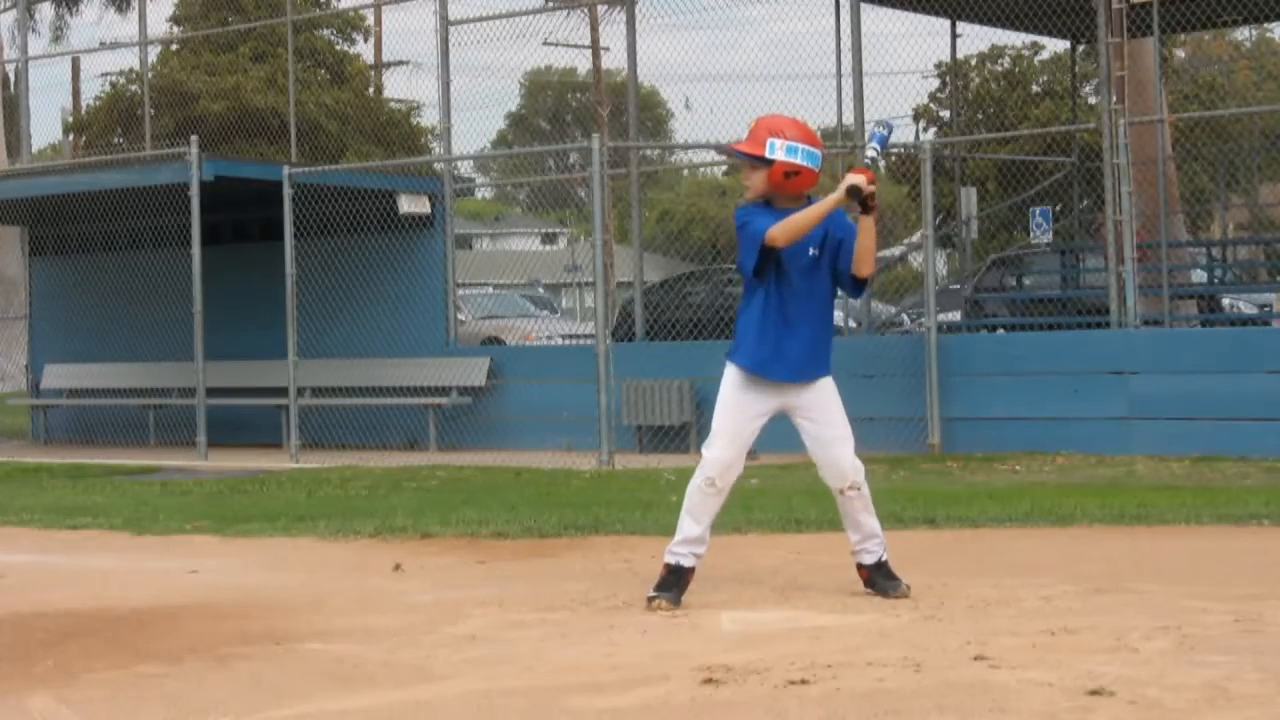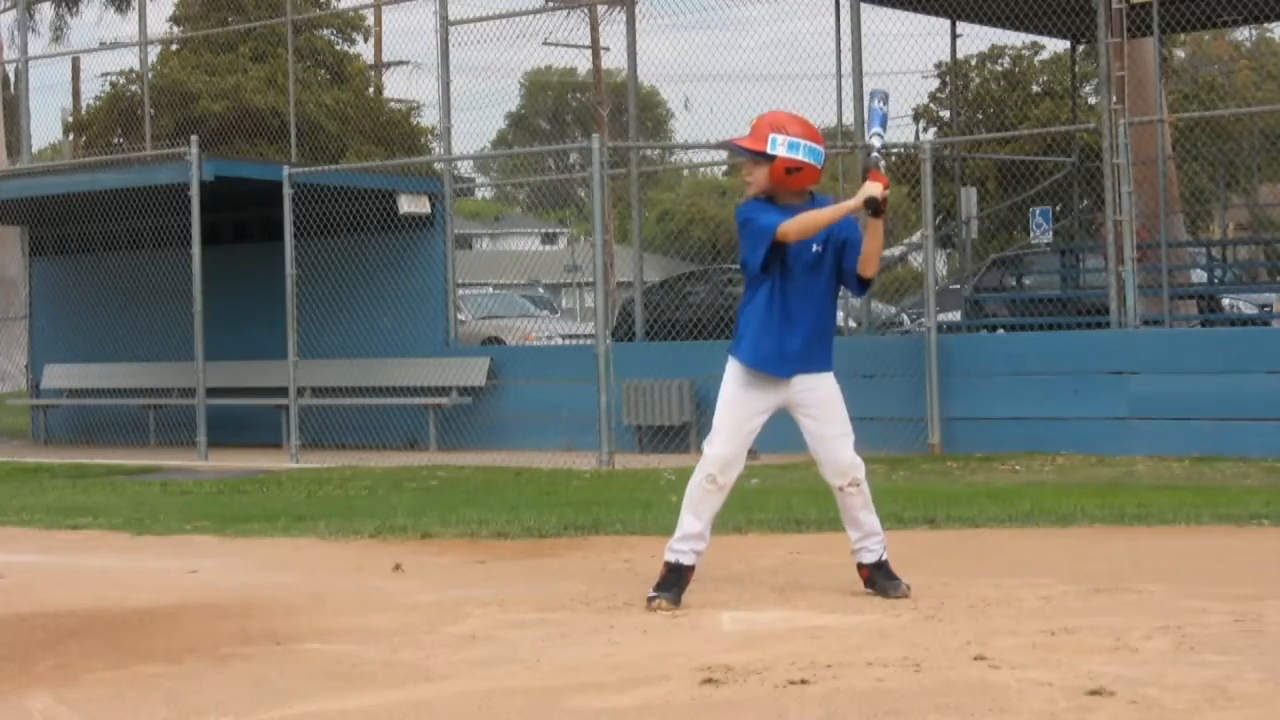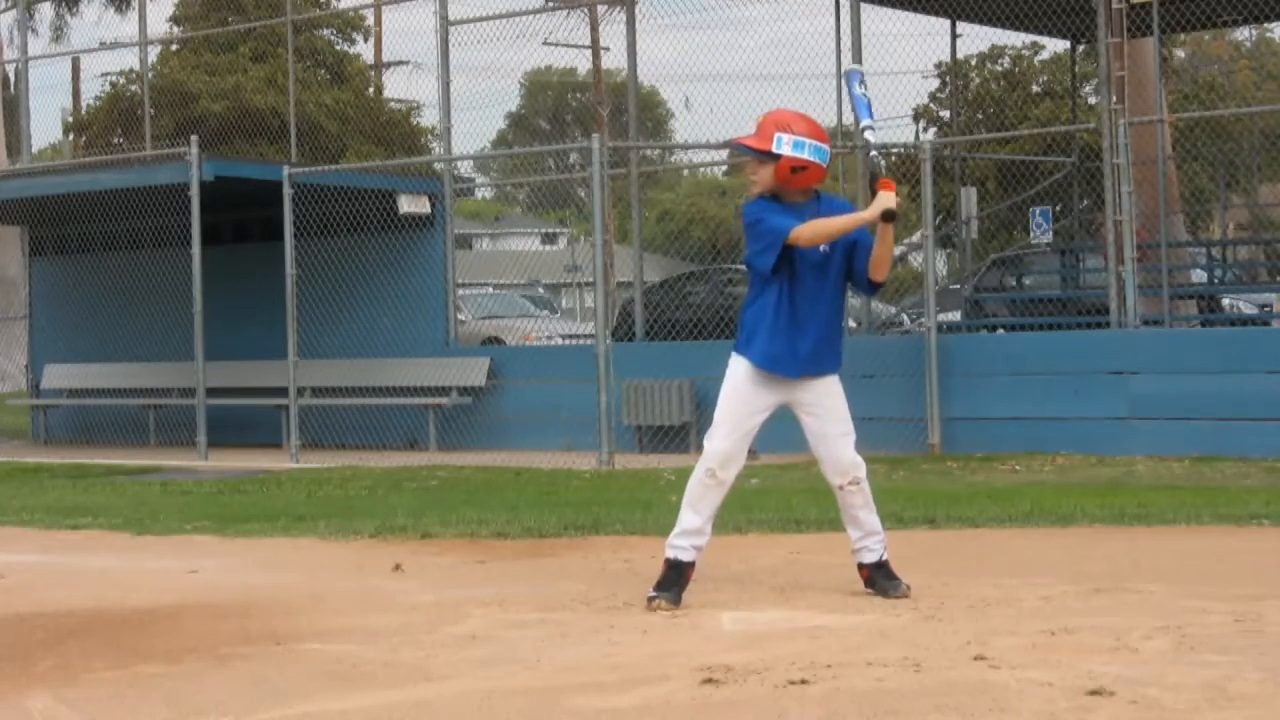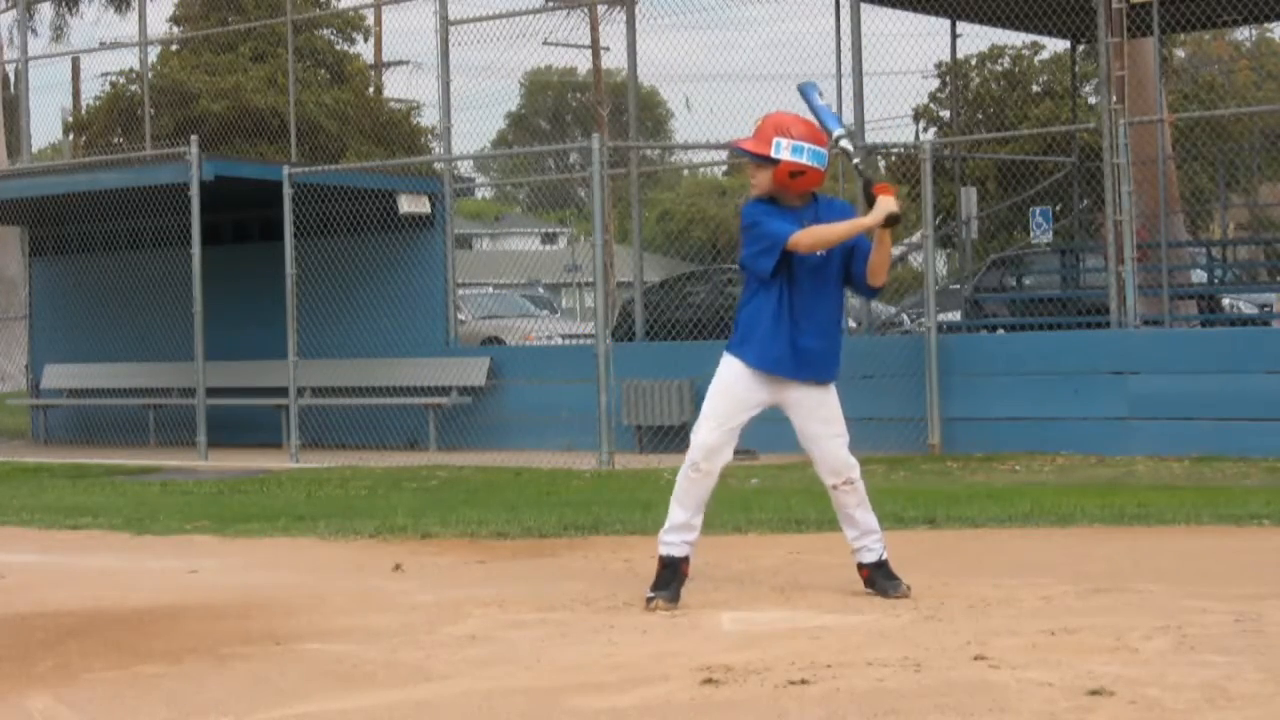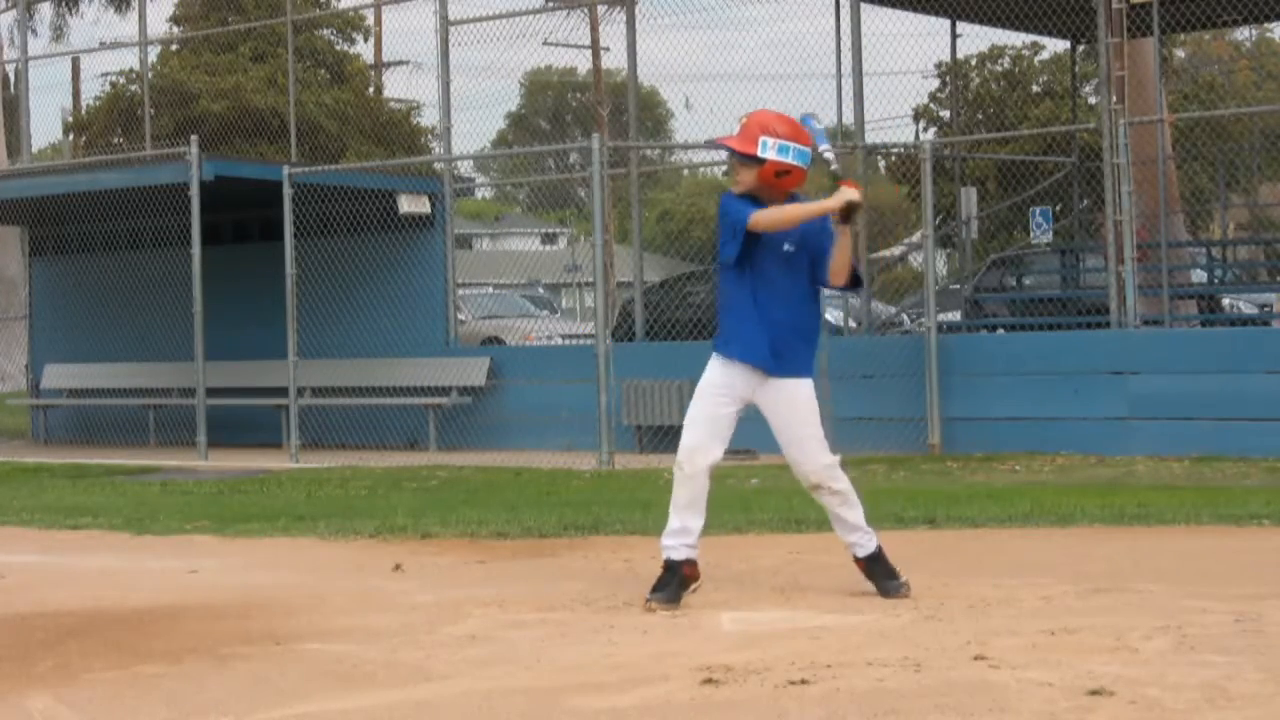
dt=0.3s
person 1, frame 1
left shoulder: (832, 223)
right shoulder: (749, 217)
left elbow: (861, 271)
right elbow: (780, 236)
left wrist: (866, 211)
right wrist: (838, 196)
left hip: (810, 373)
right hip: (751, 369)
left knee: (845, 469)
right knee: (717, 466)
left ankle: (873, 562)
right ankle: (678, 565)
person 1, frame 2
left shoulder: (834, 217)
right shoulder: (752, 213)
left elbow: (865, 272)
right elbow: (791, 231)
left wrist: (875, 214)
right wrist: (855, 202)
left hip: (812, 369)
right hip: (753, 365)
left knee: (845, 467)
right knee: (718, 462)
left ankle: (873, 561)
right ankle: (678, 564)
person 1, frame 3
left shoulder: (839, 212)
right shoulder: (758, 212)
left elbow: (875, 275)
right elbow: (804, 235)
left wrist: (887, 222)
right wrist: (870, 214)
left hip: (818, 367)
right hip: (757, 361)
left knee: (846, 466)
right knee: (718, 458)
left ankle: (874, 562)
right ankle: (679, 562)
person 1, frame 4
left shoulder: (837, 213)
right shoulder: (756, 215)
left elbow: (873, 280)
right elbow: (803, 242)
left wrist: (884, 227)
right wrist: (870, 220)
left hip: (812, 368)
right hip: (748, 361)
left knee: (839, 466)
right knee: (704, 453)
left ankle: (873, 561)
right ankle: (673, 559)
person 1, frame 5
left shoulder: (813, 220)
right shoulder: (740, 206)
left elbow: (836, 279)
right elbow: (763, 220)
left wrist: (844, 220)
right wrist: (829, 204)
left hip: (786, 366)
right hip: (730, 359)
left knee: (814, 464)
right knee: (693, 456)
left ankle: (871, 555)
right ankle: (680, 562)
